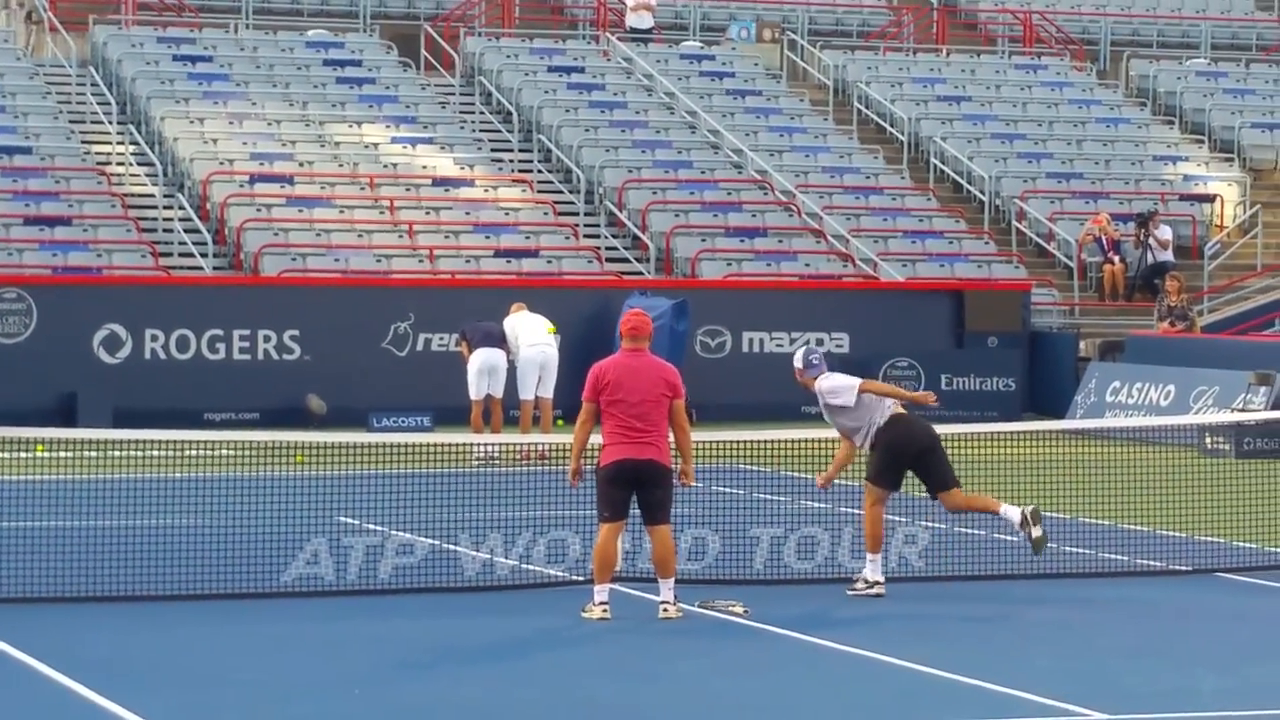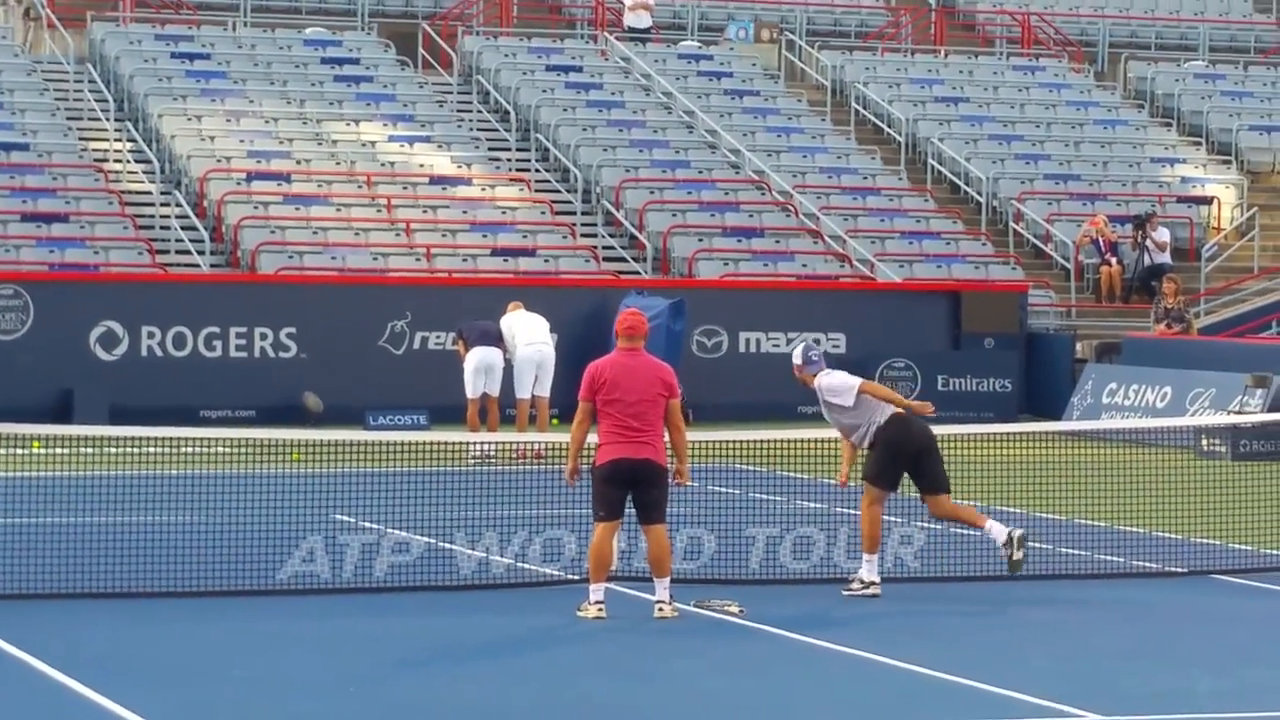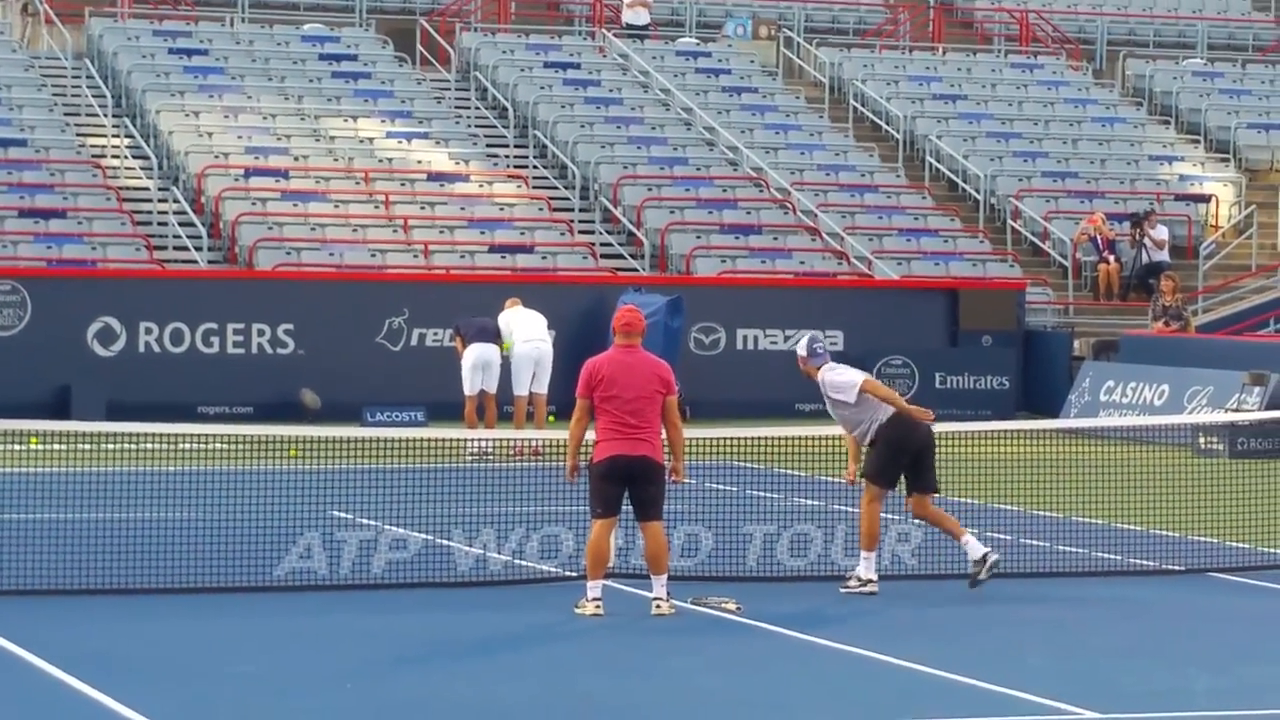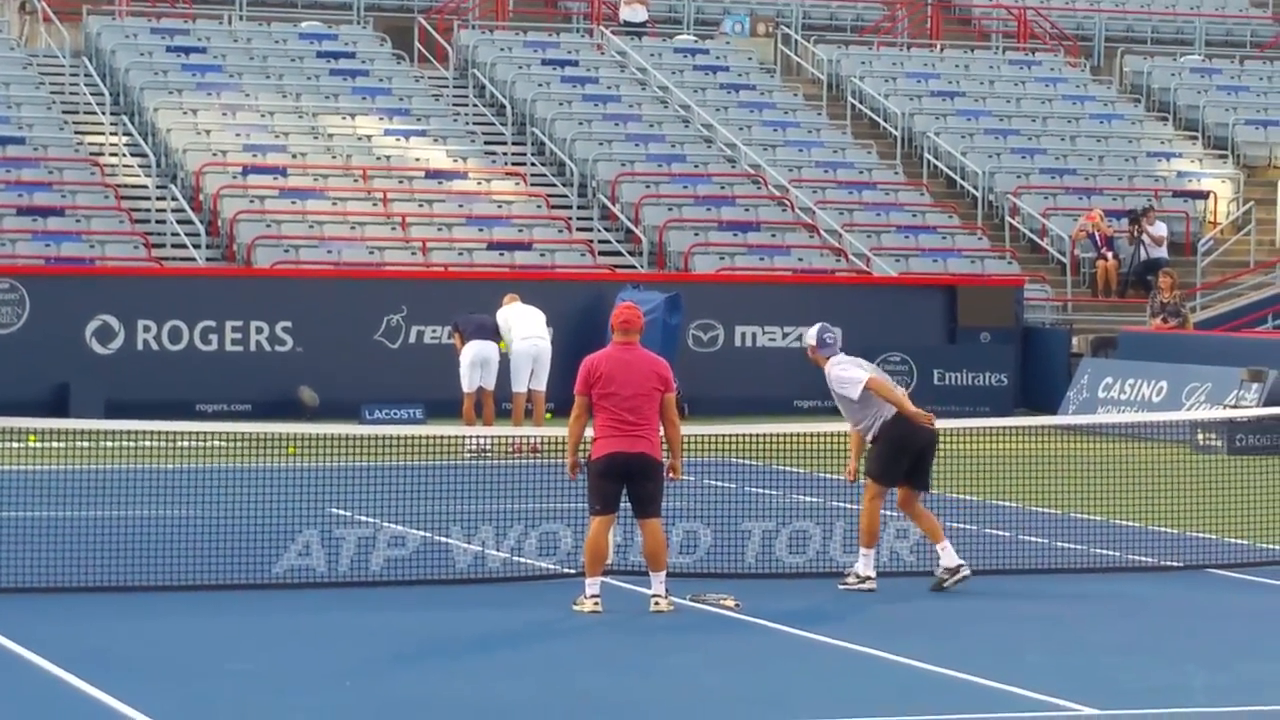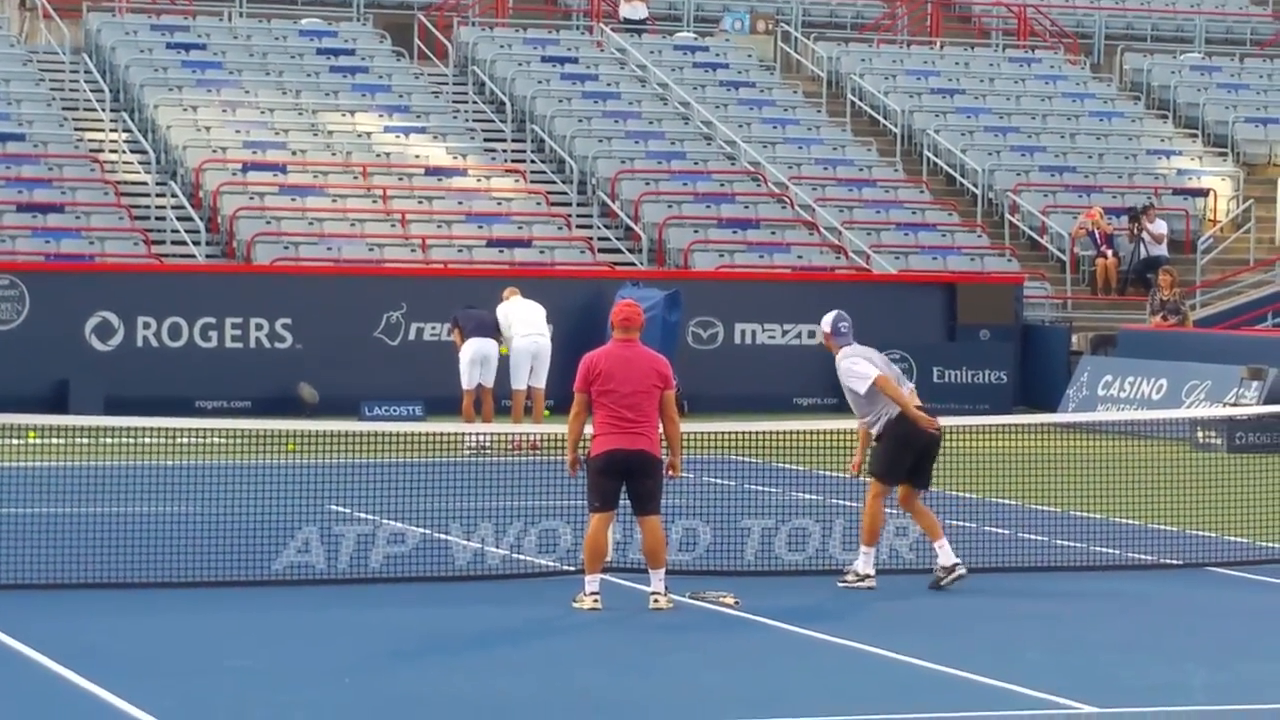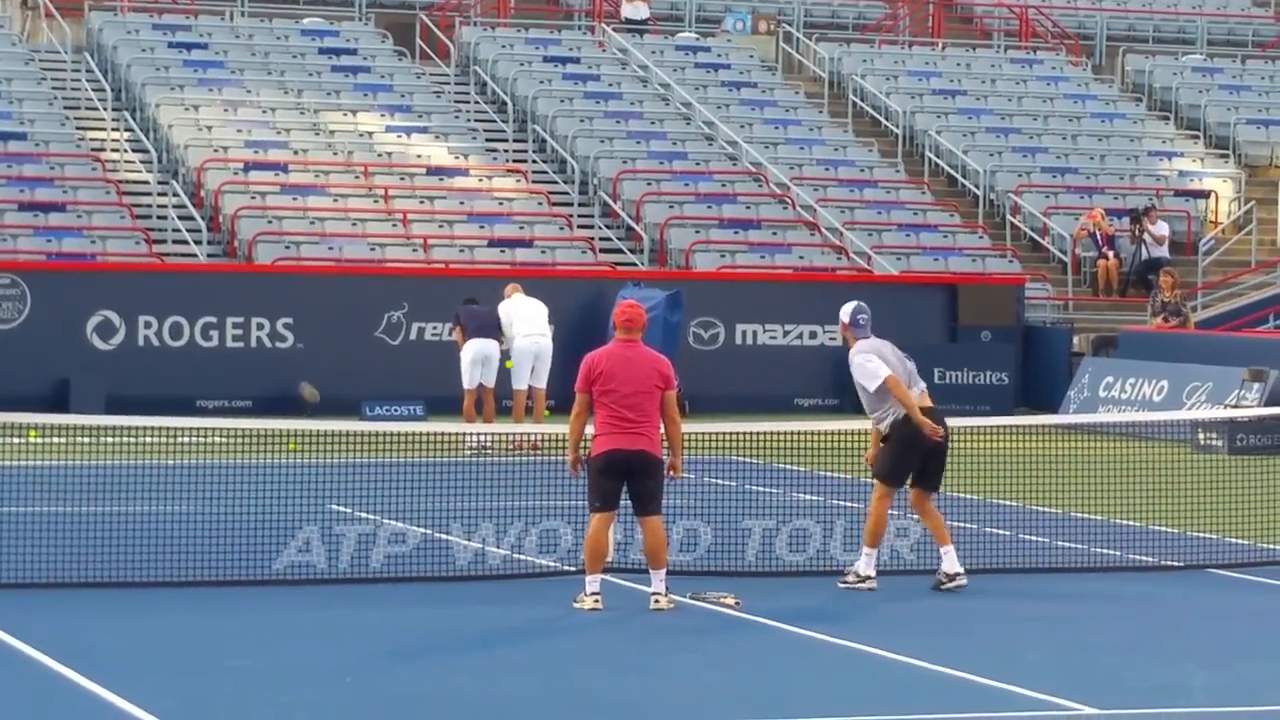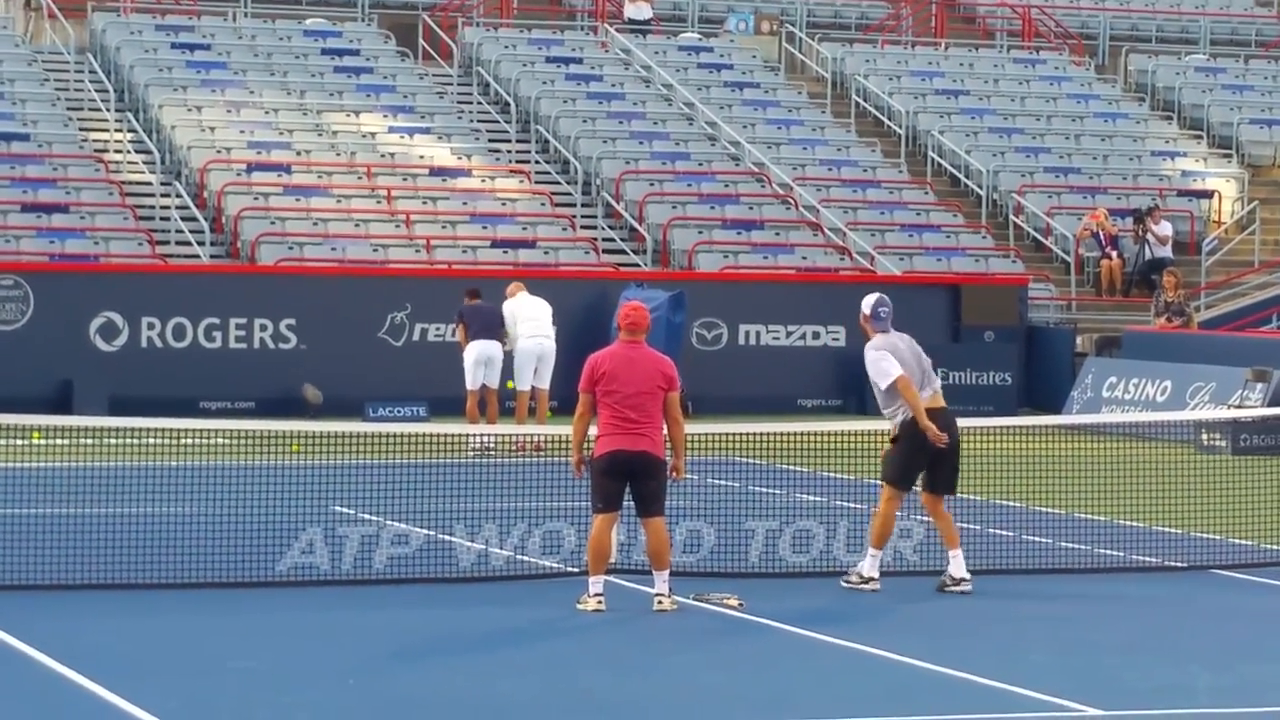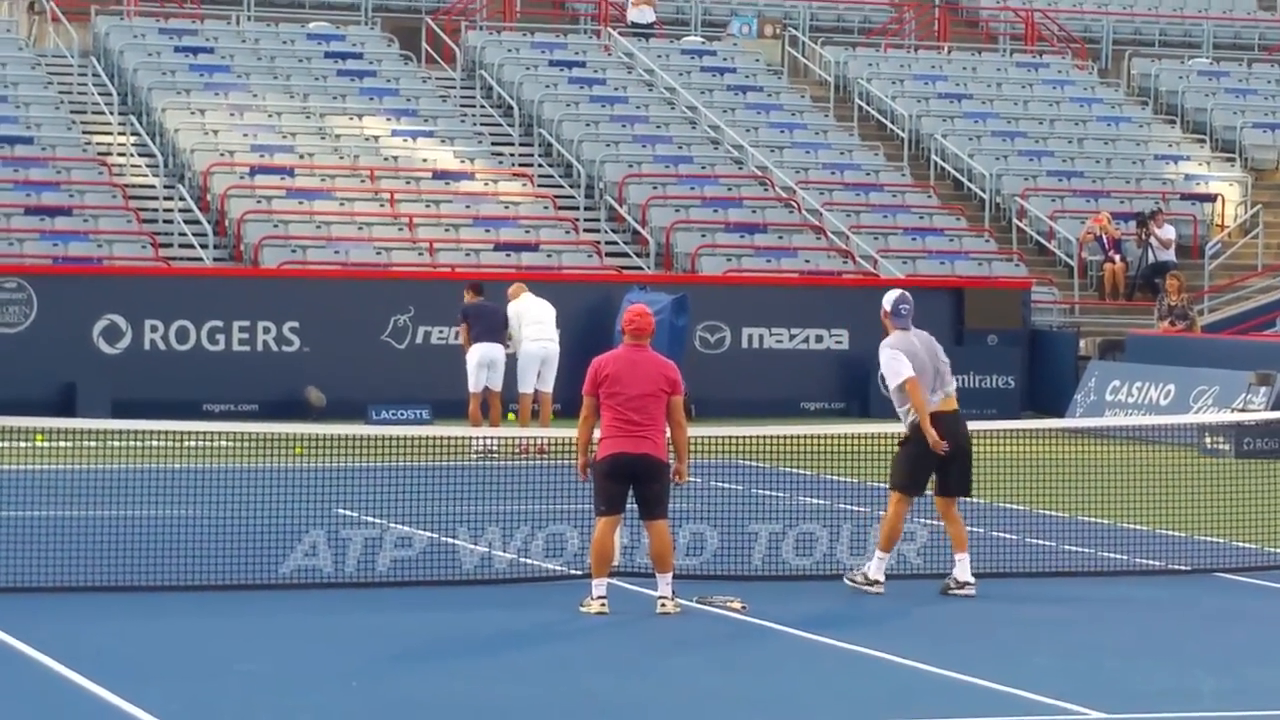
dt=0.1s
person 1, frame 1
left shoulder: (601, 370)
right shoulder: (668, 372)
left elbow: (585, 420)
right elbow: (680, 424)
left wrist: (575, 459)
right wrist: (687, 462)
left hip: (615, 461)
right hip: (656, 462)
left knee: (608, 529)
right knee: (661, 530)
left ankle: (600, 601)
right ankle: (668, 600)
person 1, frame 2
left shoulder: (597, 369)
right shoulder: (664, 371)
left elbow: (582, 419)
right elbow: (676, 423)
left wrist: (573, 459)
right wrist: (682, 461)
left hip: (610, 460)
right hip: (651, 461)
left knee: (604, 528)
right knee: (656, 529)
left ankle: (595, 600)
right ankle: (663, 599)
person 1, frame 3
left shoulder: (594, 366)
right shoulder: (661, 368)
left elbow: (580, 416)
right elbow: (673, 420)
left wrist: (572, 456)
right wrist: (678, 459)
left hip: (608, 457)
right hip: (649, 458)
left knee: (601, 525)
right knee: (653, 526)
left ankle: (593, 597)
right ankle: (660, 597)
person 1, frame 4
left shoulder: (592, 363)
right shoulder: (659, 365)
left elbow: (579, 414)
right elbow: (671, 417)
left wrist: (572, 453)
right wrist: (676, 456)
left hip: (606, 454)
right hip: (647, 455)
left knee: (599, 522)
right knee: (651, 523)
left ankle: (591, 594)
right ankle: (659, 594)
person 1, frame 5
left shoulder: (592, 360)
right shoulder: (659, 363)
left elbow: (578, 411)
right elbow: (670, 415)
left wrist: (572, 449)
right wrist: (675, 454)
left hip: (605, 451)
right hip: (646, 452)
left knee: (599, 519)
right knee: (650, 520)
left ankle: (591, 592)
right ankle: (658, 591)
person 1, frame 6
left shoulder: (594, 360)
right shoulder: (661, 363)
left elbow: (580, 411)
right elbow: (671, 415)
left wrist: (573, 449)
right wrist: (676, 455)
left hip: (605, 451)
right hip: (647, 453)
left knee: (599, 519)
right knee: (651, 520)
left ankle: (591, 592)
right ankle: (659, 591)
person 1, frame 7
left shoulder: (597, 361)
right shoulder: (664, 364)
left elbow: (583, 411)
right elbow: (674, 417)
left wrist: (577, 450)
right wrist: (679, 456)
left hip: (609, 452)
right hip: (649, 454)
left knee: (602, 520)
right knee: (655, 522)
left ankle: (595, 593)
right ankle: (662, 593)
person 1, frame 8
left shoulder: (601, 364)
right shoulder: (668, 369)
left elbow: (588, 415)
right elbow: (678, 421)
left wrist: (583, 453)
right wrist: (682, 460)
left hip: (611, 454)
right hip: (652, 457)
left knee: (605, 523)
right knee: (657, 524)
left ankle: (598, 596)
right ankle: (665, 595)
person 2, frame 1
left shoulder: (827, 384)
right shoulder: (830, 382)
left elbow: (870, 385)
right elbow: (849, 442)
left wrist: (910, 396)
right wrist: (830, 473)
left hip: (896, 433)
right hip: (918, 431)
left knee: (873, 502)
right knee: (955, 500)
left ankle: (872, 578)
right ankle: (1021, 516)
person 2, frame 2
left shoulder: (825, 381)
right shoulder: (829, 385)
left elbow: (868, 387)
right elbow: (850, 435)
left wrist: (907, 405)
right wrist: (845, 467)
left hip: (893, 432)
right hip: (916, 431)
left knee: (871, 502)
right knee: (939, 507)
left ankle: (869, 577)
right ankle: (1005, 535)
person 2, frame 3
left shoulder: (830, 377)
right shoulder: (837, 373)
left elbow: (873, 387)
right elbow: (853, 427)
left wrist: (908, 409)
right wrist: (852, 464)
left hip: (895, 432)
right hip: (915, 431)
left knee: (871, 501)
right knee: (922, 508)
left ankle: (866, 575)
right ankle: (979, 553)
person 2, frame 4
left shoulder: (836, 369)
right shoulder: (849, 363)
left elbow: (877, 384)
right elbow: (859, 418)
left wrist: (911, 413)
right wrist: (854, 459)
left hip: (897, 428)
right hip: (920, 428)
left knee: (872, 497)
right knee: (909, 503)
left ankle: (864, 572)
right ankle: (952, 562)
person 2, frame 5
left shoulder: (845, 360)
right shoulder: (864, 353)
left elbow: (884, 383)
left wrist: (914, 415)
right wrist: (860, 452)
left hip: (903, 426)
right hip: (923, 425)
left knee: (876, 495)
right knee: (909, 499)
left ankle: (863, 570)
right ankle: (948, 562)
person 2, frame 6
left shoulder: (859, 354)
right shoulder: (884, 345)
left elbow: (894, 384)
left wrist: (919, 420)
right wrist: (874, 446)
left hip: (910, 428)
right hip: (933, 424)
left knee: (881, 497)
right knee: (922, 501)
left ankle: (865, 571)
right ankle: (952, 569)
person 2, frame 7
left shoulder: (875, 348)
right shoulder: (905, 341)
left elbow: (904, 385)
left wrist: (926, 425)
right wrist: (894, 435)
left hip: (919, 427)
right hip: (944, 423)
left knee: (890, 498)
right knee: (934, 503)
left ankle: (868, 572)
right ankle: (959, 573)
person 2, frame 8
left shoulder: (890, 345)
right shoulder: (928, 339)
left elbow: (912, 387)
left wrist: (927, 430)
left hip: (929, 429)
right hip: (954, 426)
left knee: (899, 502)
right knee: (948, 505)
left ankle: (875, 574)
right ankle: (963, 576)
